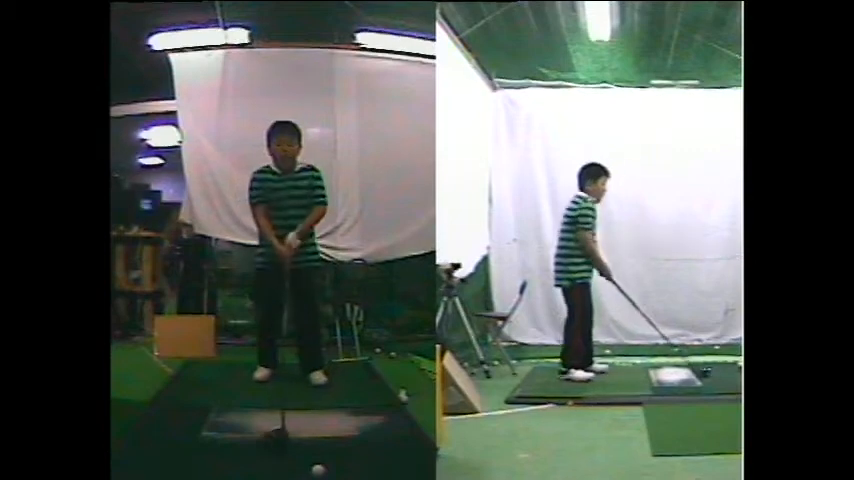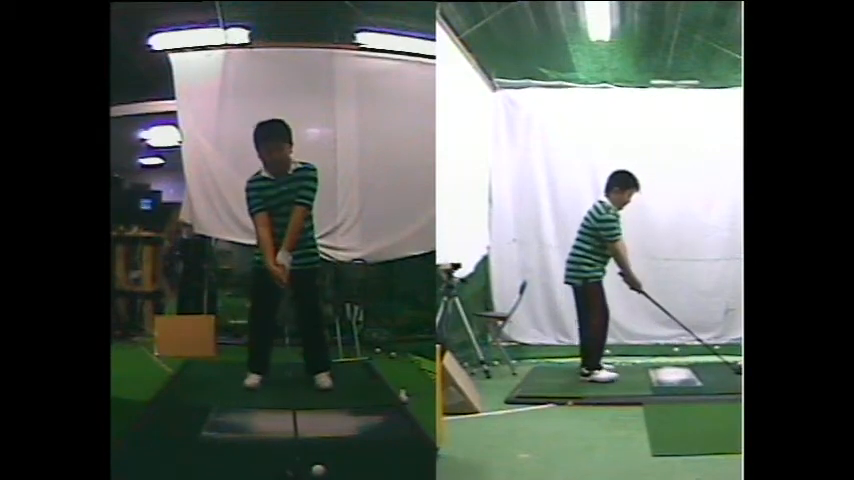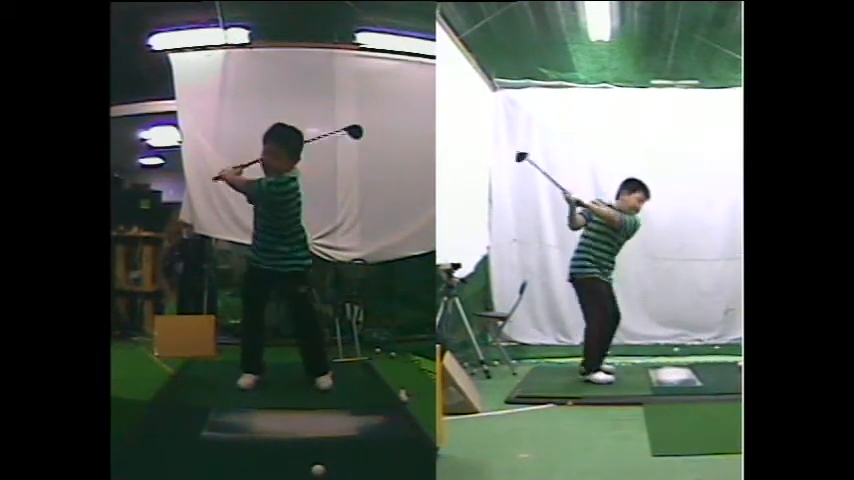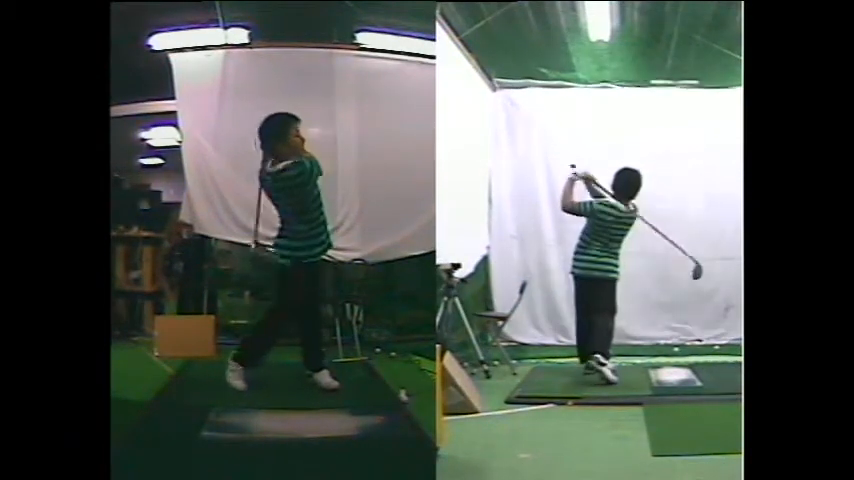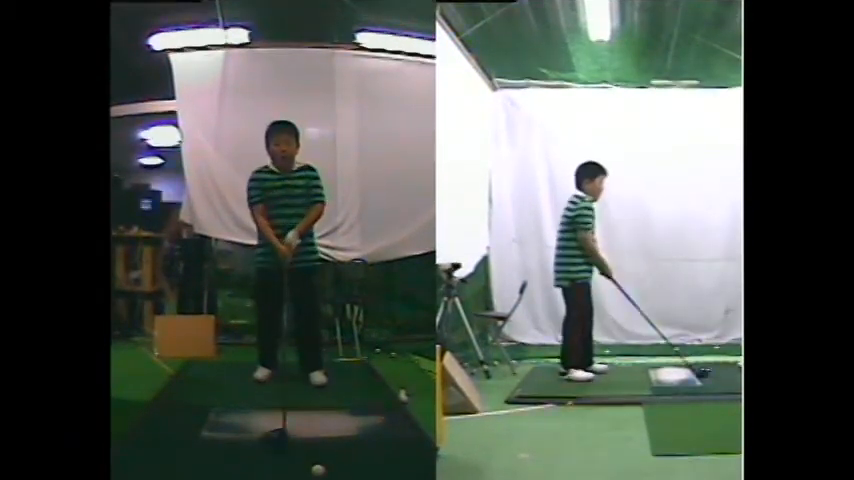
dt=1s
person 1, frame 1
left shoulder: (311, 174)
right shoulder: (260, 177)
left elbow: (320, 209)
right elbow: (260, 216)
left wrist: (295, 237)
right wrist: (276, 245)
left hip: (305, 255)
right hip: (269, 256)
left knee: (307, 312)
right knee: (268, 312)
left ankle: (313, 366)
right ankle: (266, 362)
person 1, frame 2
left shoulder: (307, 173)
right shoulder: (254, 184)
left elbow: (299, 215)
right elbow: (262, 225)
left wrist: (286, 254)
right wrist: (271, 263)
left hip: (304, 259)
right hip: (266, 261)
left knee: (310, 316)
right knee: (261, 316)
left ankle: (320, 369)
right ankle: (257, 369)
person 1, frame 3
left shoulder: (279, 187)
right shoulder: (273, 180)
left elbow: (244, 186)
left wrist: (227, 175)
left hip: (291, 264)
right hip: (260, 260)
left knee: (304, 318)
right knee: (252, 317)
left ankle: (320, 370)
right ankle: (251, 368)
person 1, frame 4
left shoulder: (269, 173)
right shoulder: (300, 170)
right elbow: (311, 160)
left wrist: (269, 151)
left hip: (304, 254)
right hip: (295, 257)
left knee: (310, 313)
right knee: (282, 313)
left ankle: (316, 366)
right ankle: (239, 360)
person 1, frame 5
left shoulder: (309, 173)
right shoulder: (258, 177)
left elbow: (318, 208)
right elbow: (259, 216)
left wrist: (294, 236)
right wrist: (277, 244)
left hip: (304, 255)
right hip: (268, 255)
left knee: (307, 311)
right knee: (268, 311)
left ankle: (313, 365)
right ankle: (267, 362)
person 2, frame 1
left shoulder: (580, 204)
right shoulder: (585, 205)
right elbow: (585, 241)
left wrist: (598, 265)
right wrist: (602, 266)
left hip: (576, 271)
right hip: (574, 272)
left knee: (584, 316)
right knee: (577, 317)
left ankle: (584, 361)
right ankle: (568, 366)
person 2, frame 2
left shoulder: (607, 211)
right shoulder: (605, 214)
left elbow: (619, 244)
right elbow: (615, 249)
left wrist: (627, 273)
right wrist: (631, 276)
left hip: (584, 272)
right hip: (585, 273)
left knee: (592, 318)
right knee: (598, 317)
left ankle: (591, 361)
right ankle: (590, 368)
person 2, frame 3
left shoulder: (632, 223)
right shoulder: (596, 206)
left elbow: (613, 218)
right elbow: (574, 224)
left wrist: (584, 204)
right wrist: (572, 207)
left hip: (601, 275)
right hip: (585, 272)
left knee: (611, 318)
right knee: (599, 318)
left ankle: (593, 362)
right ankle: (589, 368)
person 2, frame 4
left shoulder: (601, 208)
right shoulder: (631, 212)
left elbow: (566, 205)
left wrist: (572, 180)
right wrist: (589, 183)
left hip: (583, 269)
right hip: (607, 271)
left knee: (584, 316)
right knee: (604, 315)
left ankle: (588, 359)
right ankle: (600, 357)
person 2, frame 5
left shoulder: (577, 203)
right shoulder: (584, 206)
right elbow: (586, 242)
left wrist: (599, 264)
right wrist: (603, 265)
left hip: (577, 272)
right hip: (574, 273)
left knee: (584, 316)
right knee: (576, 318)
left ankle: (585, 361)
right ankle: (569, 366)
